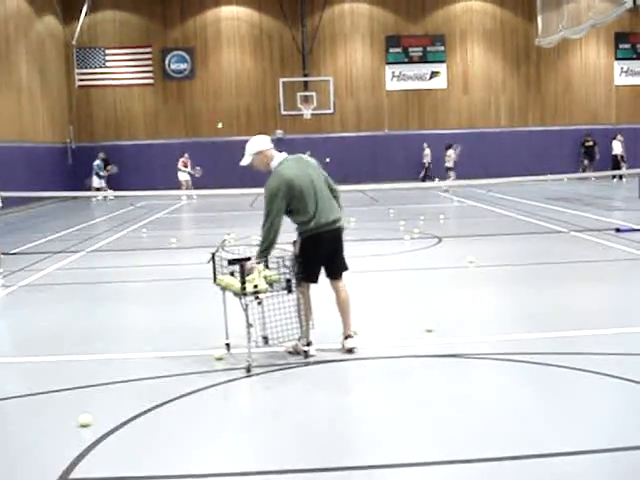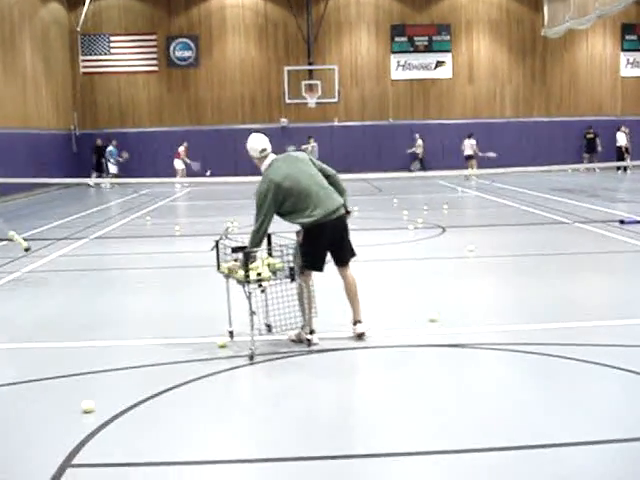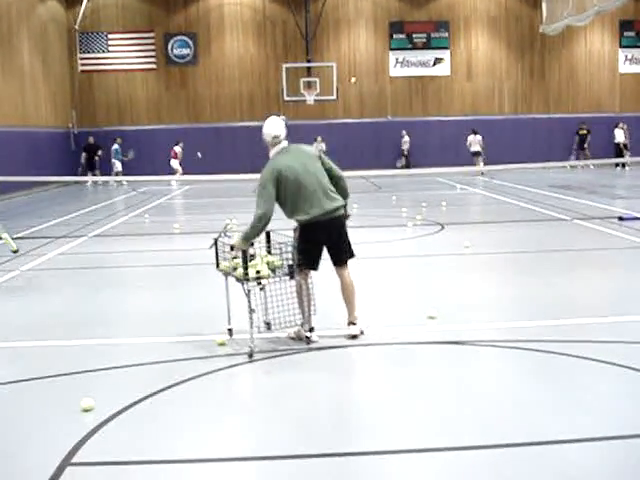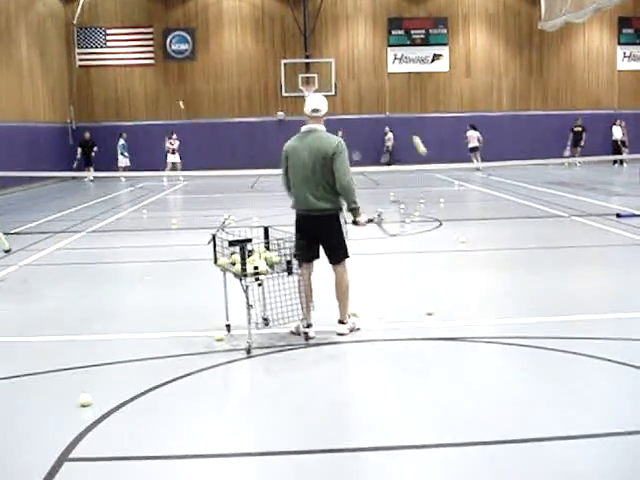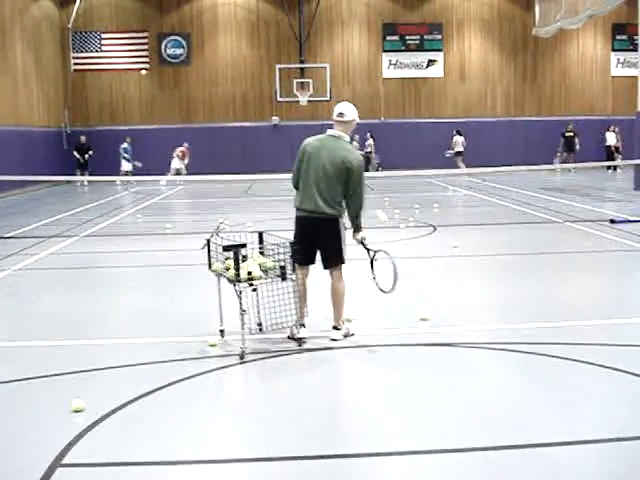
dt=0.4s
person 1, frame 1
left shoulder: (276, 181)
right shoulder: (305, 159)
left elbow: (271, 224)
right elbow: (333, 189)
left wrist: (261, 256)
left hip: (312, 235)
right hip: (334, 228)
left knee: (303, 287)
right knee: (338, 283)
left ankle: (305, 342)
right ankle: (348, 336)
person 1, frame 2
left shoulder: (267, 185)
right shoulder: (297, 156)
left elbow: (261, 226)
right elbow: (332, 176)
right wrist: (344, 204)
left hip: (316, 226)
right hip: (338, 216)
left knee: (304, 275)
right knee: (345, 270)
left ankle: (308, 331)
right ankle: (358, 321)
person 1, frame 3
left shoulder: (271, 170)
right shoulder: (310, 151)
left elbow: (264, 213)
right elbow: (339, 178)
left wrist: (245, 239)
right wrist: (343, 206)
left hip: (309, 223)
right hip: (334, 217)
left knee: (303, 274)
right knee: (342, 269)
left ankle: (307, 328)
right ankle: (352, 323)
person 1, frame 4
left shoulder: (290, 145)
right shoulder: (334, 143)
left elbow: (288, 185)
right elbow: (344, 184)
right wrist: (356, 211)
left hip: (303, 215)
right hip: (328, 214)
left knee: (305, 269)
right knee: (339, 267)
left ankle: (306, 323)
right ankle: (344, 320)
person 1, frame 5
left shoulder: (309, 144)
right shoulder: (354, 157)
left elbow: (295, 180)
right elbow: (355, 198)
right wrist: (357, 228)
left hip: (304, 216)
right hip: (330, 219)
left knee: (301, 270)
right knee: (336, 272)
left ankle: (300, 324)
right ankle: (338, 326)
